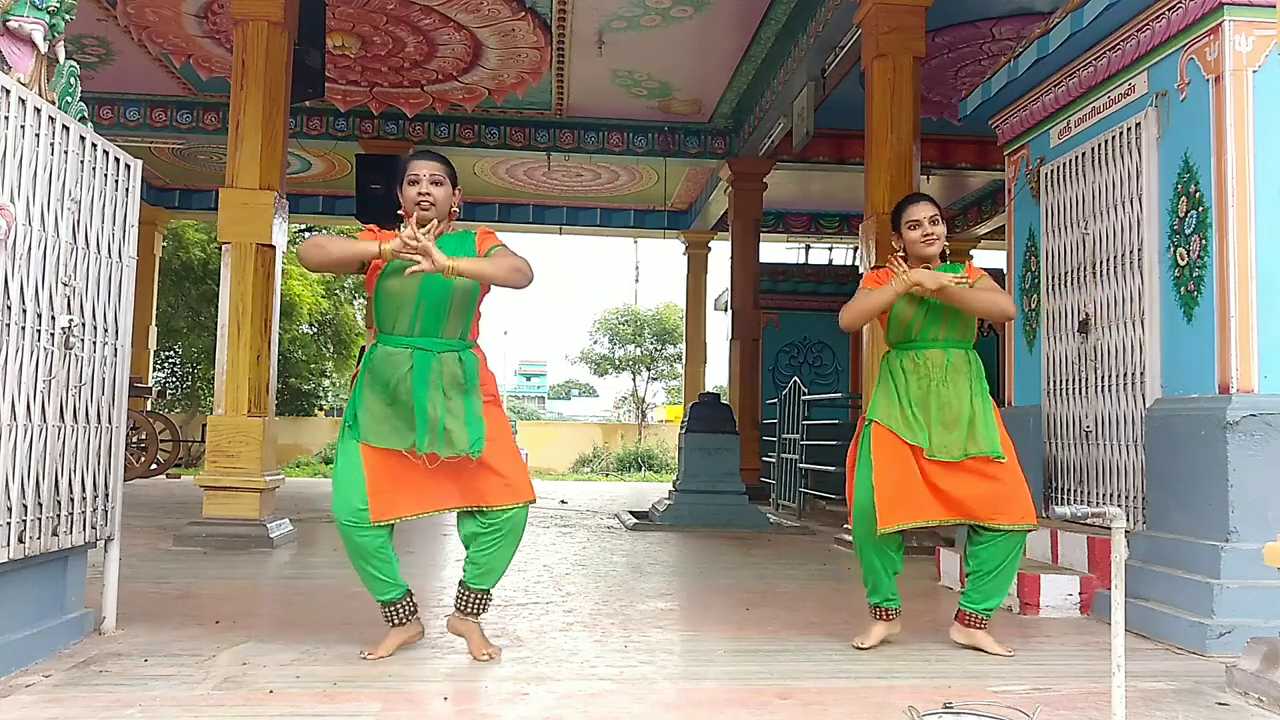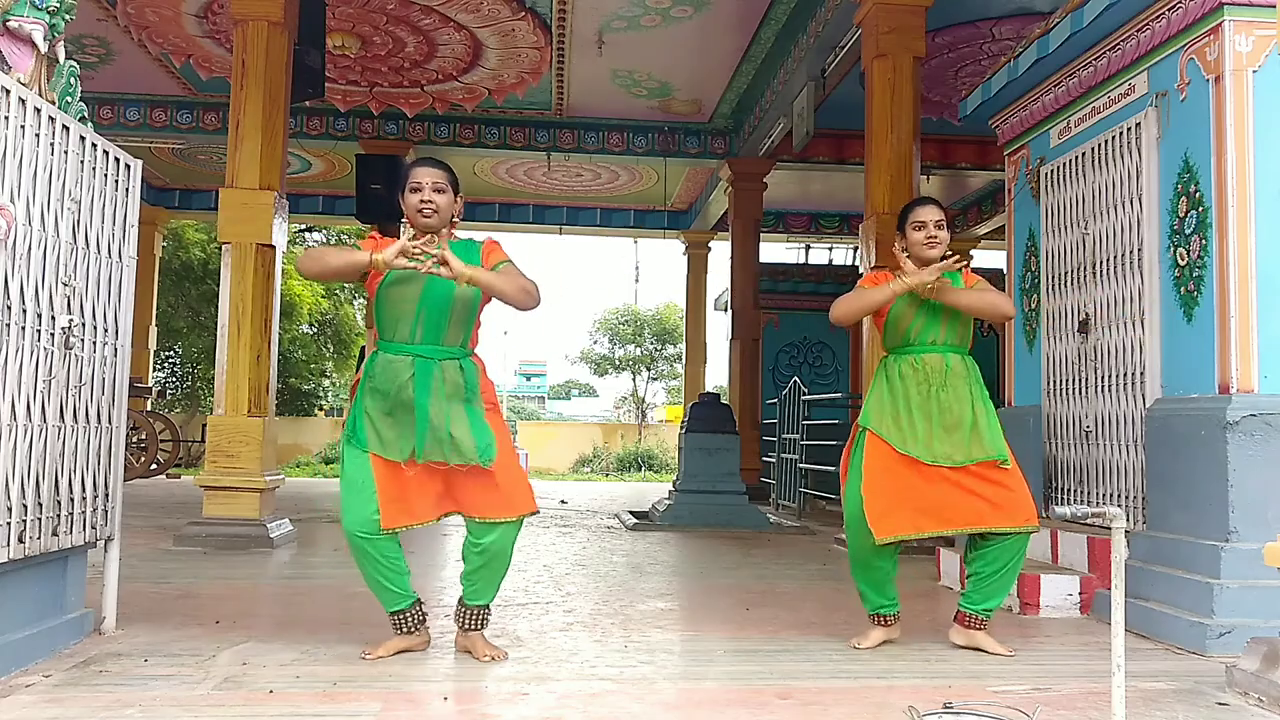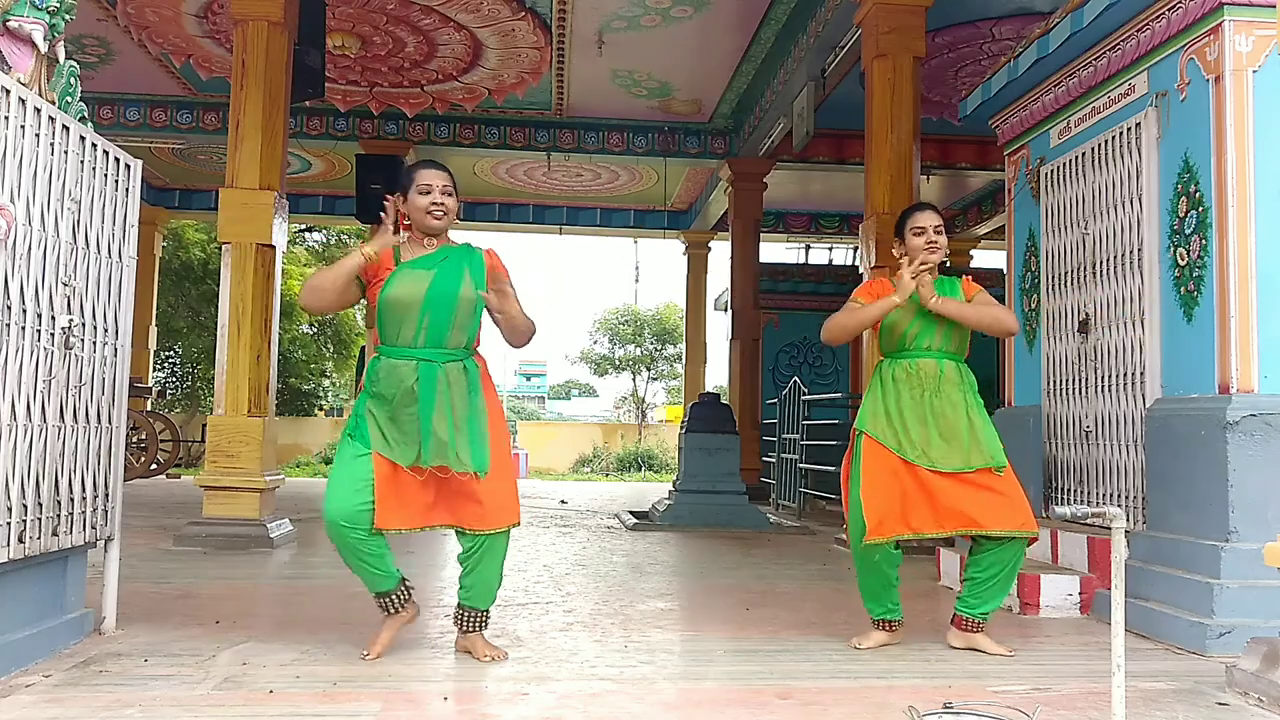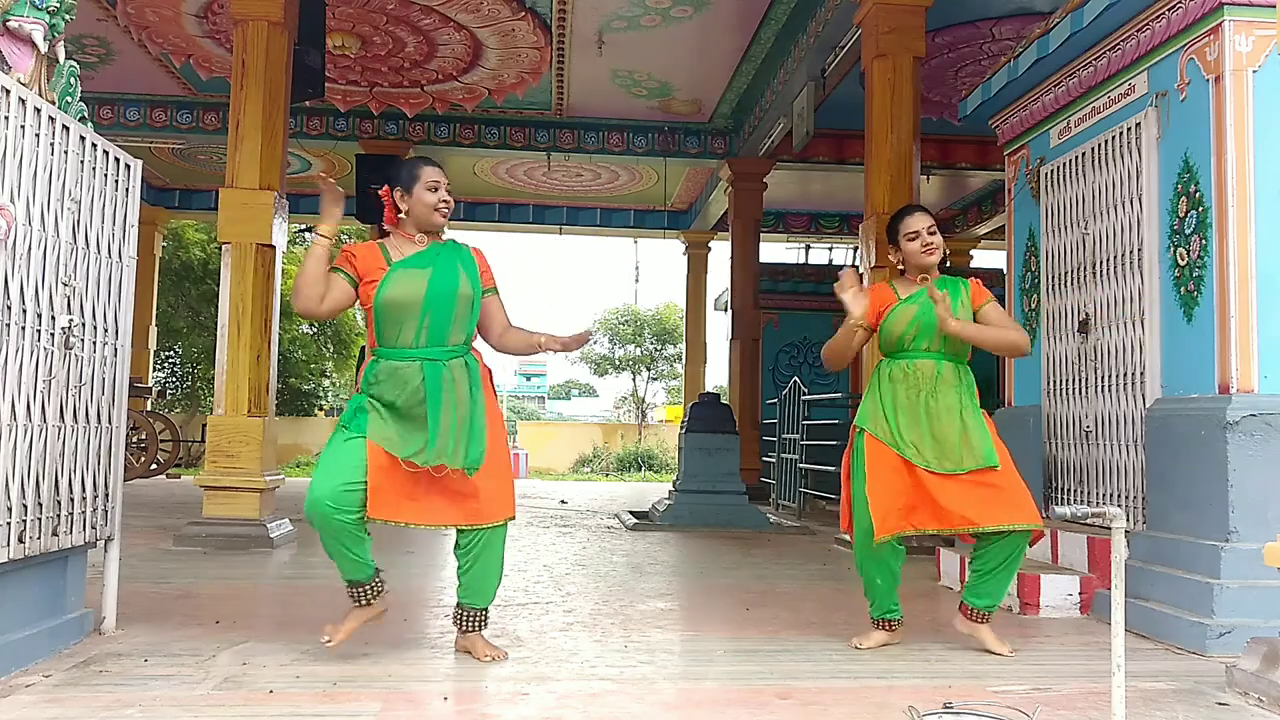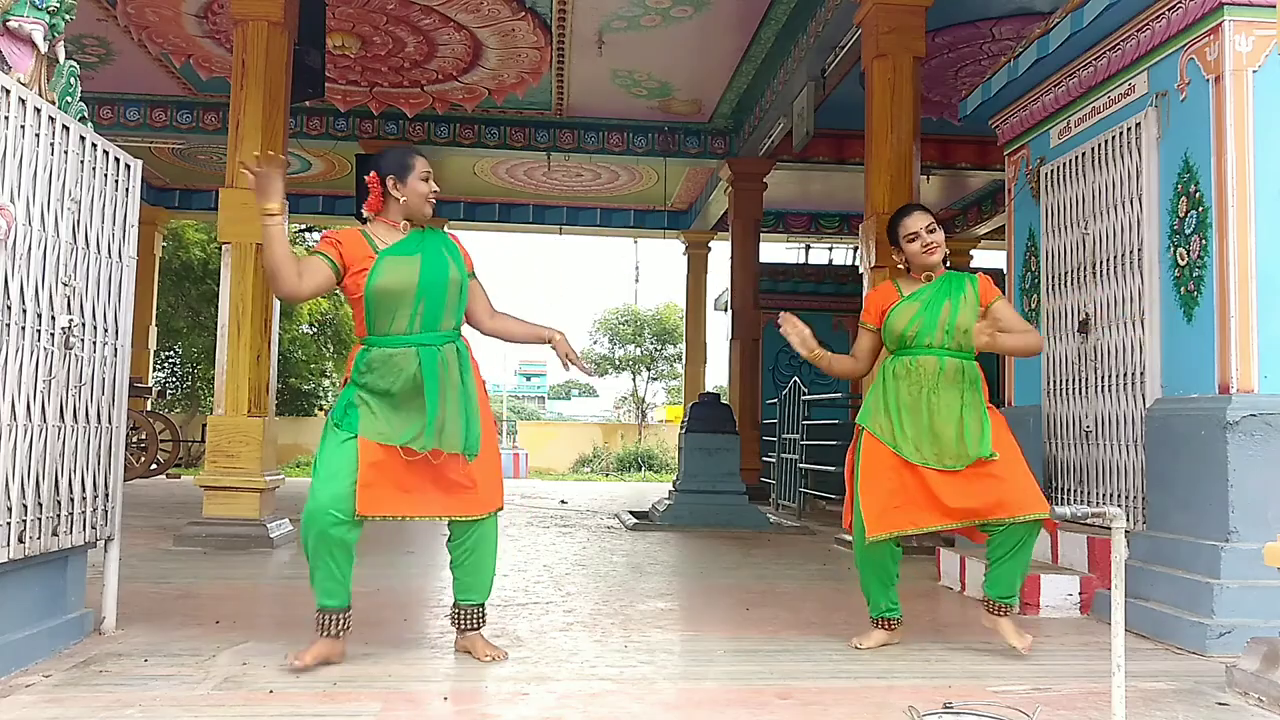
dt=0.1s
person 1, frame 1
left shoulder: (478, 243)
right shoulder: (378, 244)
left elbow: (522, 274)
right elbow: (310, 253)
left wrist: (445, 262)
right wrist: (391, 247)
left hip: (458, 390)
right hip: (385, 391)
left knee: (505, 501)
right knee: (354, 509)
left ankle: (468, 611)
right ankle: (403, 619)
person 1, frame 2
left shoulder: (481, 254)
right shoulder: (380, 249)
left elbow: (530, 296)
right elbow: (308, 264)
left wrist: (463, 272)
right wrist: (392, 254)
left hip: (457, 398)
right hip: (384, 400)
left knee: (499, 507)
right knee: (364, 523)
left ankle: (470, 627)
right ankle: (410, 627)
person 1, frame 3
left shoulder: (480, 261)
right shoulder: (376, 260)
left elbow: (520, 334)
right elbow: (312, 300)
left wrist: (498, 304)
right wrist: (371, 251)
left hip: (461, 401)
right hip: (387, 403)
left knee: (489, 517)
right knee: (345, 513)
left ankle: (470, 628)
right ankle: (397, 603)
person 1, frame 4
left shoulder: (468, 258)
right shoulder: (365, 258)
left elbow: (502, 334)
right elbow: (312, 307)
left wrist: (559, 342)
right wrist: (324, 233)
left hip: (459, 399)
right hip: (384, 398)
left knee: (484, 513)
right knee: (326, 497)
left ankle: (470, 628)
right ankle: (366, 591)
person 1, frame 5
left shoulder: (448, 247)
right shoulder: (346, 245)
left elbow: (486, 317)
right elbow: (289, 286)
left wrist: (550, 335)
right wrist: (271, 209)
left hip: (450, 389)
right hip: (375, 391)
left knee: (474, 505)
right knee: (326, 508)
left ankle: (469, 627)
right ankle: (331, 630)
person 2, frame 1
left shoulder: (966, 274)
right shoulder: (882, 279)
left elbow: (1007, 310)
right elbow: (847, 319)
left wrist: (932, 288)
right wrist: (908, 283)
left hip: (964, 404)
right hip: (899, 404)
left knee: (1005, 509)
right knee: (874, 505)
left ankle: (971, 620)
right ankle: (885, 611)
person 2, frame 2
left shoulder: (964, 280)
right shoulder: (881, 282)
left elbow: (1006, 309)
right elbow: (837, 314)
left wrist: (935, 287)
right wrist: (905, 282)
left hip: (963, 410)
right hip: (897, 411)
left knee: (1010, 515)
right knee: (869, 517)
left ankle: (970, 620)
right ankle: (883, 617)
person 2, frame 3
left shoulder: (963, 289)
right shoulder: (877, 290)
left elbow: (1009, 325)
right elbow: (831, 333)
left wrist: (935, 300)
right wrist: (898, 296)
left hip: (957, 415)
right hip: (892, 415)
left knee: (1007, 520)
right knee: (872, 520)
left ankle: (968, 624)
right ankle: (885, 621)
person 2, frame 4
left shoulder: (971, 290)
right shoulder: (879, 295)
left elbow: (1020, 341)
right elbow: (835, 360)
left wrist: (955, 327)
right wrist: (854, 320)
left hip: (957, 416)
right hip: (890, 416)
left knee: (1011, 516)
right knee: (877, 518)
left ankle: (974, 613)
right ankle: (886, 620)
person 2, frame 5
left shoulder: (977, 286)
right shoulder: (883, 295)
left elbow: (1031, 340)
right elbow: (857, 366)
left wrist: (992, 340)
right wrist: (814, 351)
left hip: (962, 410)
right hip: (893, 413)
left knee: (1018, 507)
right knee: (878, 518)
left ankle: (999, 606)
right ankle: (885, 620)
